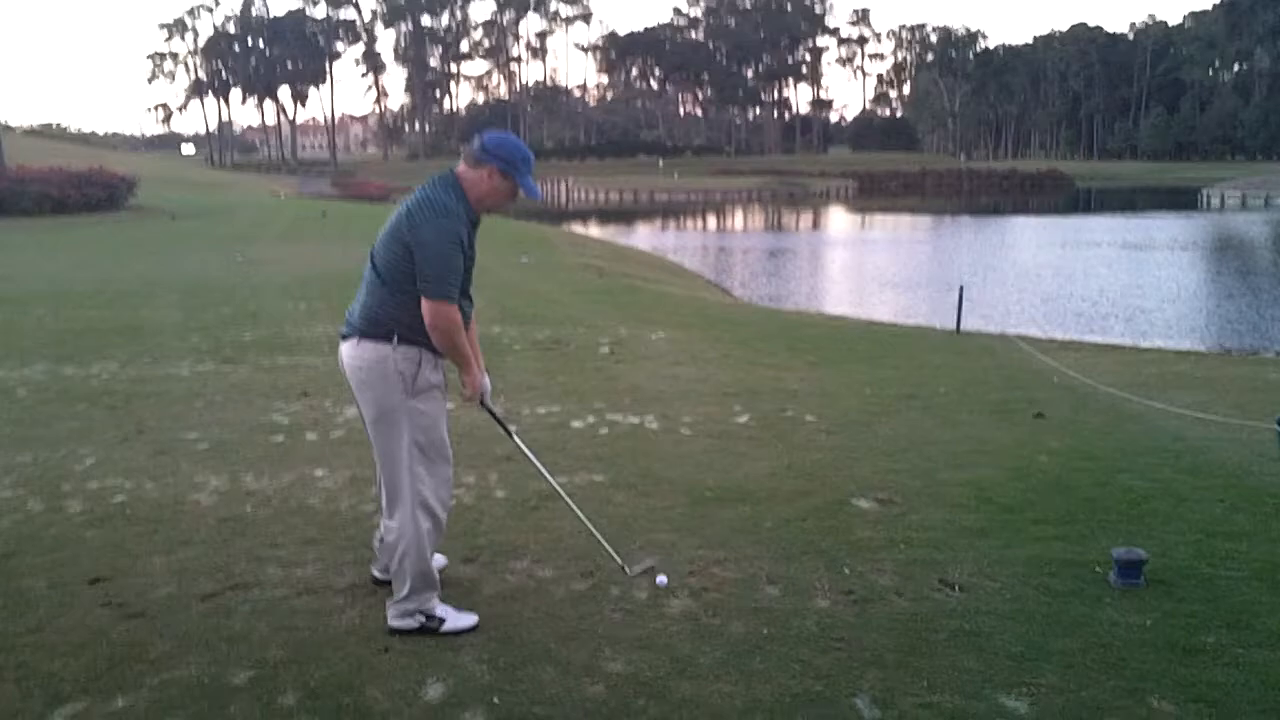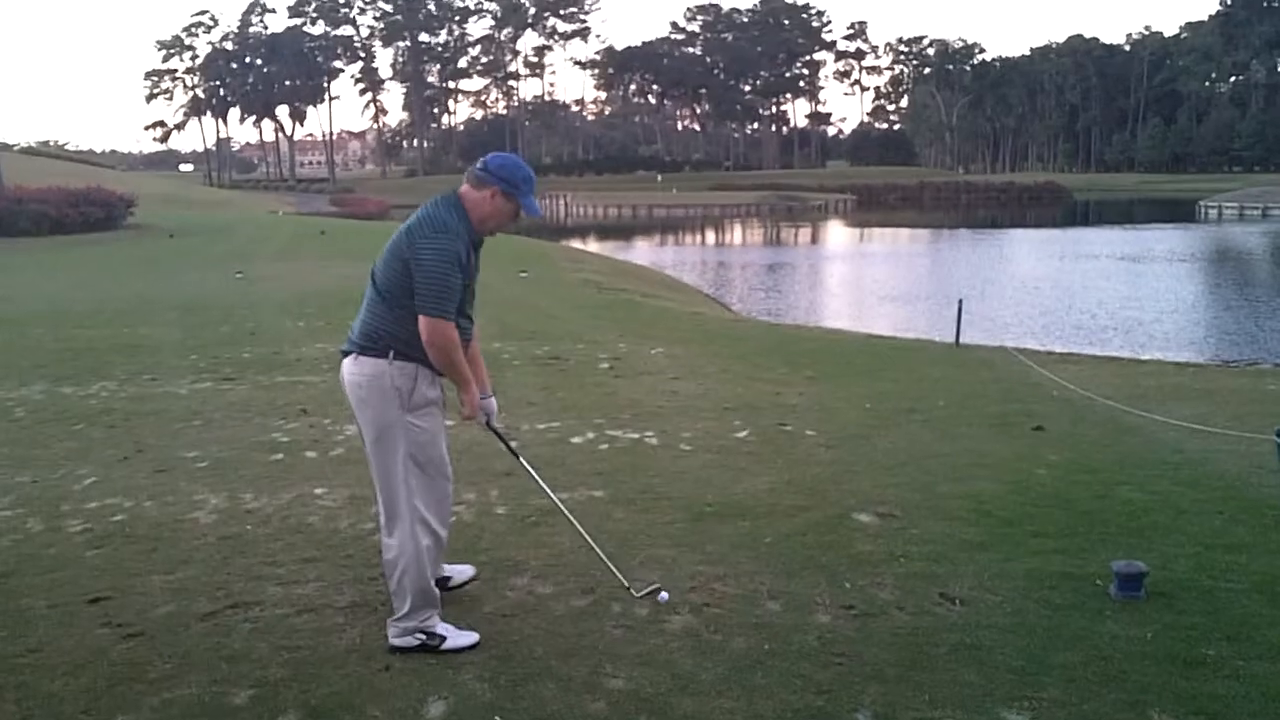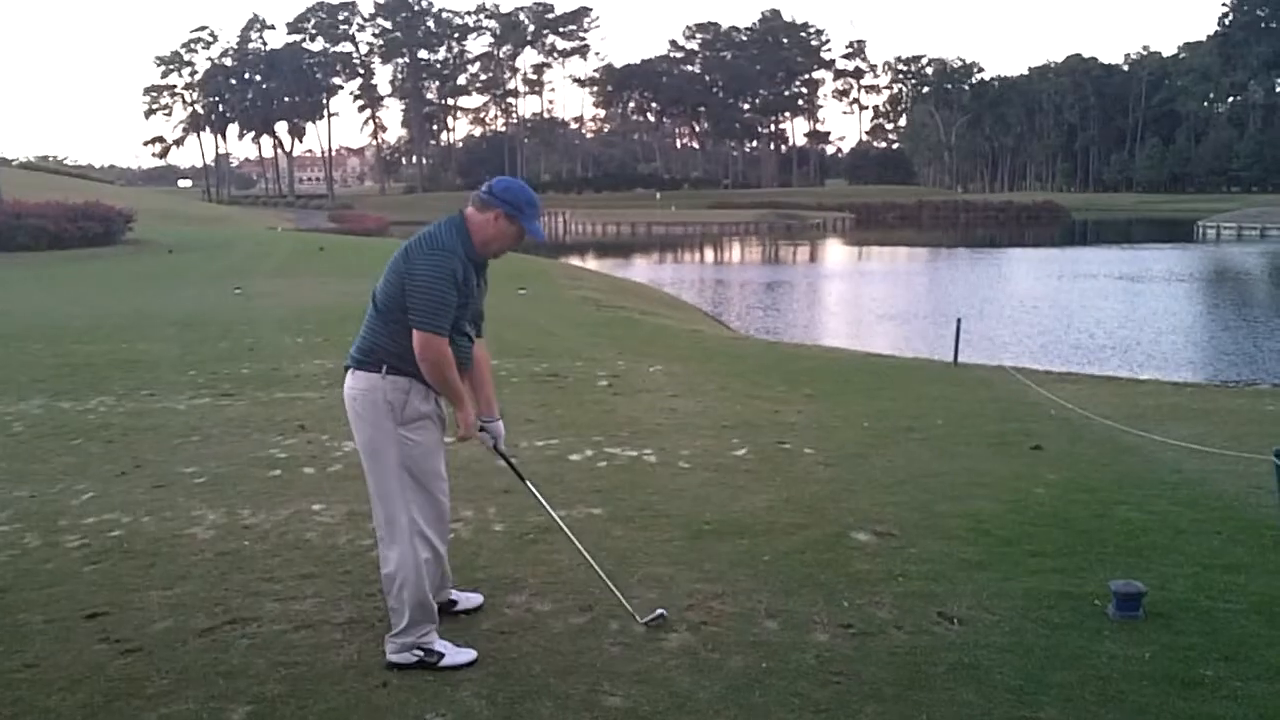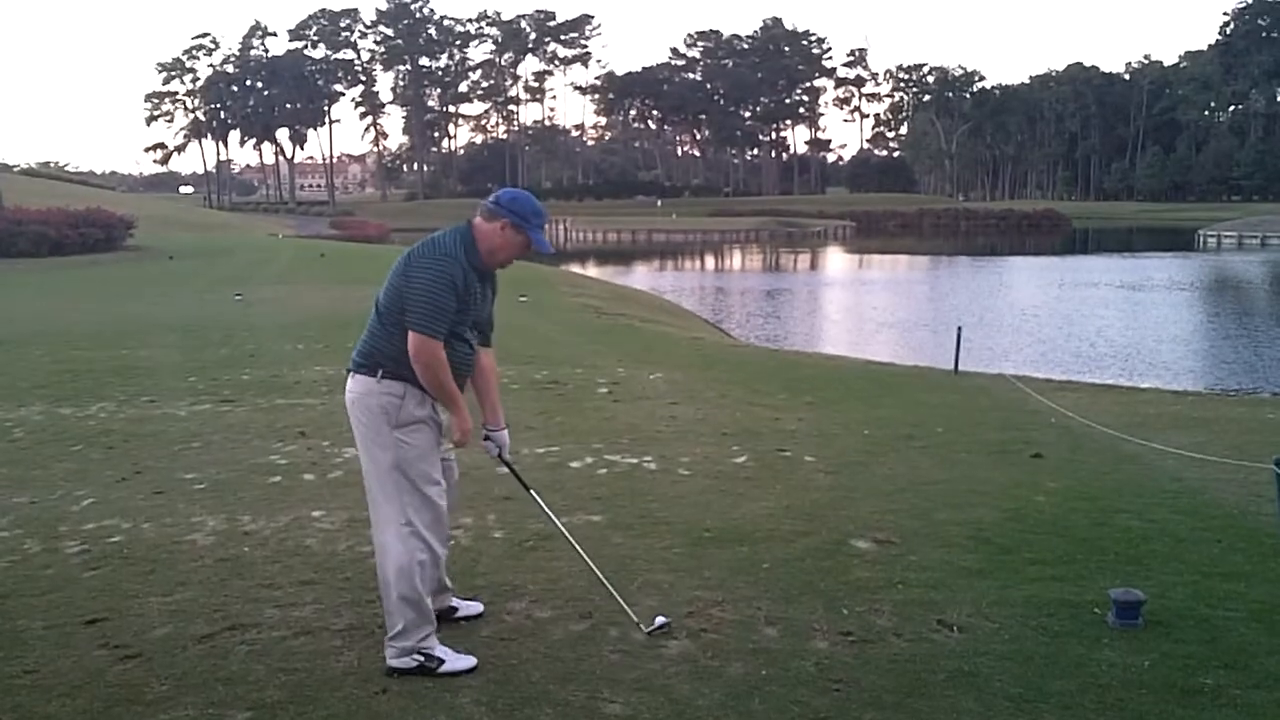
dt=0.1s
person 1, frame 1
left shoulder: (447, 204)
right shoulder: (442, 217)
left elbow: (454, 301)
right elbow: (439, 314)
left wrist: (477, 364)
right wrist: (468, 369)
left hip: (382, 349)
right hip: (393, 356)
left knee: (412, 467)
right knee: (420, 478)
left ankle: (393, 560)
right ankle: (412, 607)
person 1, frame 2
left shoulder: (451, 225)
right shoulder: (442, 236)
left elbow: (459, 321)
right elbow: (436, 331)
left wrist: (484, 387)
right wrist: (466, 388)
left hip: (387, 367)
right hip: (392, 373)
left knee: (416, 485)
right knee: (418, 495)
left ankle: (424, 572)
right ankle: (413, 625)
person 1, frame 3
left shoulder: (471, 259)
right shoulder: (438, 254)
left elbow: (471, 339)
right elbow: (428, 344)
left wrist: (489, 412)
right wrist: (463, 406)
left hip: (412, 390)
right hip: (389, 390)
left knee: (429, 499)
right knee: (412, 513)
left ankle: (434, 592)
right ankle: (411, 641)
person 1, frame 4
left shoulder: (479, 269)
right shoulder: (440, 260)
left elbow: (479, 348)
right elbow: (424, 348)
left wrist: (496, 421)
right wrist: (458, 412)
left hip: (415, 395)
right hip: (388, 394)
left knee: (434, 502)
right knee: (411, 517)
left ankle: (433, 598)
right ankle: (411, 646)
